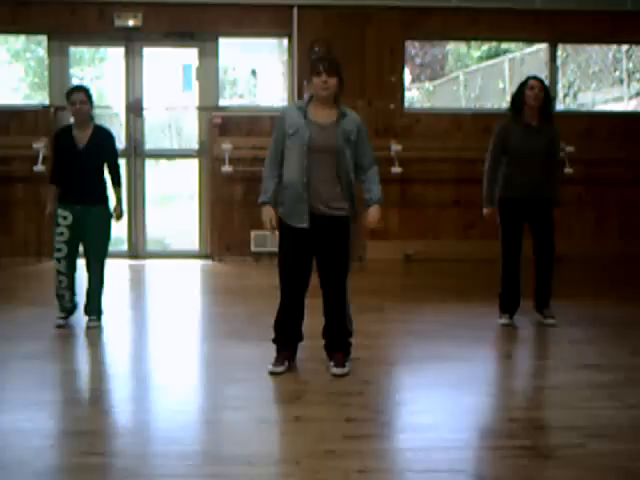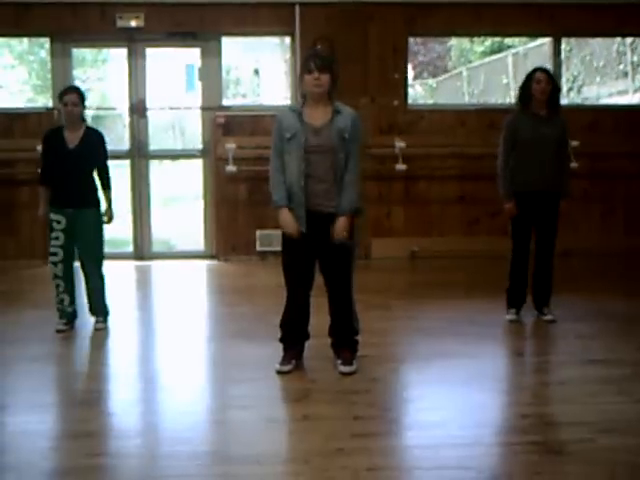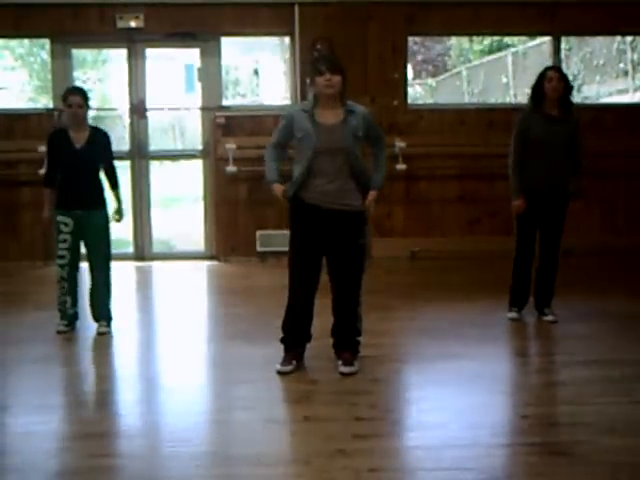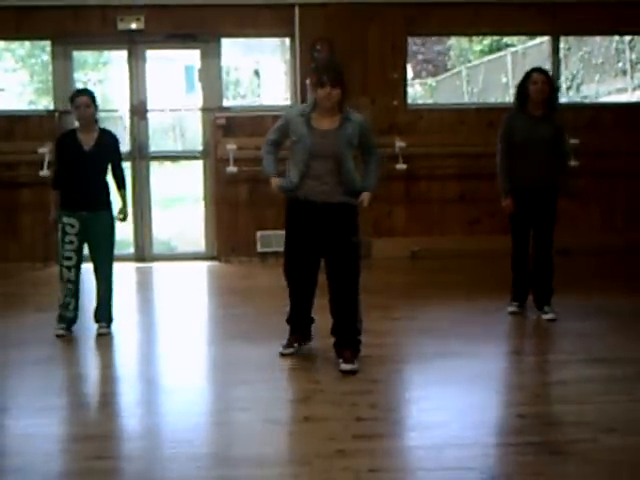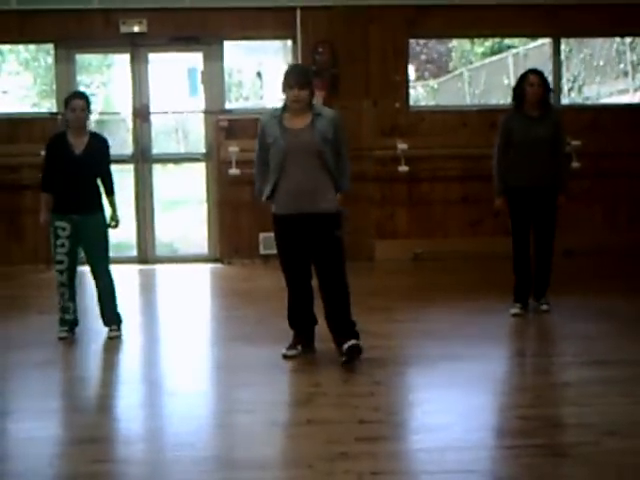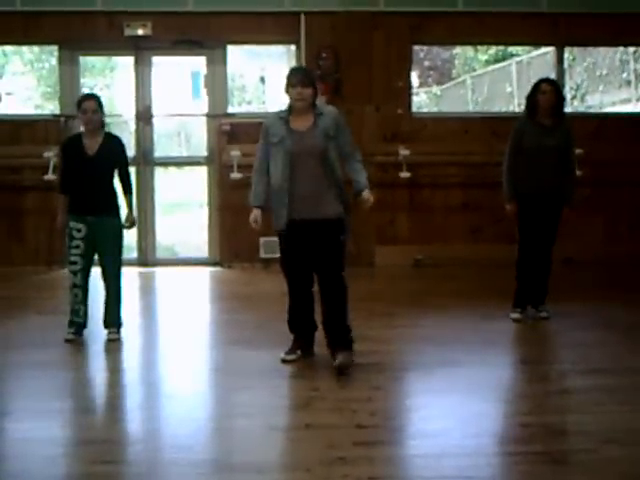
dt=0.5s
person 1, frame 1
left shoulder: (352, 122)
right shoulder: (289, 117)
left elbow: (366, 166)
right elbow: (273, 162)
left wrist: (373, 202)
right wrist: (266, 202)
left hip: (336, 215)
right hip: (295, 214)
left knee: (335, 287)
right knee: (291, 285)
left ankle: (338, 350)
right ankle: (285, 349)
person 1, frame 2
left shoulder: (348, 119)
right shoulder: (286, 119)
left elbow: (352, 169)
right elbow: (277, 166)
left wrist: (345, 213)
right wrist: (282, 208)
left hip: (334, 214)
right hip: (299, 214)
left knee: (339, 285)
right knee: (296, 285)
left ankle: (345, 348)
right ankle: (292, 348)
person 1, frame 3
left shoulder: (360, 116)
right shoulder: (297, 117)
left elbow: (379, 147)
right elbow: (275, 147)
left wrist: (375, 185)
right wrist: (273, 179)
left hip: (349, 210)
right hip: (307, 208)
left knee: (347, 283)
right knee: (300, 281)
left ankle: (346, 348)
right ankle: (293, 349)
person 1, frame 4
left shoulder: (356, 123)
right shoulder: (294, 118)
left elbow: (371, 155)
right elbow: (271, 144)
left wrist: (367, 187)
right wrist: (272, 174)
left hip: (340, 208)
right hip: (301, 206)
left knee: (344, 280)
right knee: (298, 274)
left ankle: (347, 347)
right ankle: (299, 331)
person 1, frame 5
left shoulder: (329, 120)
right shoulder: (269, 123)
left elbow: (341, 159)
right elbow: (261, 164)
left wrist: (341, 191)
right wrist: (262, 193)
left hip: (324, 209)
right hip: (286, 212)
left knee: (332, 274)
right knee: (295, 278)
left ankle: (346, 336)
right ankle: (302, 335)
person 1, frame 6
left shoulder: (331, 118)
right shoulder: (272, 125)
left elbow: (350, 157)
right elbow: (262, 169)
left wrist: (362, 187)
right wrist: (257, 205)
left hip: (328, 214)
right hip: (291, 217)
left knee: (331, 279)
right knee: (297, 282)
left ankle: (340, 345)
right ankle: (302, 339)
person 2, frame 1
left shoulder: (550, 130)
right shoulder: (507, 127)
left elbow: (555, 167)
right elbow: (492, 164)
left wrist: (553, 199)
right wrist: (489, 200)
left hip: (541, 200)
right hip: (511, 199)
left knee: (546, 252)
right knee: (511, 256)
left ankle: (543, 304)
right ankle: (507, 308)
person 2, frame 2
left shoulder: (558, 121)
right shoulder: (516, 120)
left elbow: (564, 159)
right elbow: (504, 159)
left wrist: (563, 192)
right wrist: (507, 196)
left hip: (549, 195)
right hip: (522, 194)
left knee: (546, 250)
right knee: (520, 250)
left ankle: (543, 304)
right ankle: (514, 304)
person 2, frame 3
left shoulder: (570, 121)
right shoulder: (528, 118)
left elbow: (575, 158)
right elbow: (515, 157)
left wrist: (573, 188)
right wrist: (517, 193)
left hip: (557, 194)
right hip: (530, 192)
left knee: (550, 250)
right knee: (524, 249)
left ankle: (544, 303)
right ankle: (516, 303)
person 2, frame 4
left shoulder: (554, 120)
right shoulder: (513, 119)
left elbow: (562, 156)
right elbow: (503, 157)
left wrist: (560, 188)
right wrist: (506, 192)
left hip: (546, 192)
right hip: (519, 191)
left knee: (544, 247)
right knee: (520, 246)
left ankle: (544, 301)
right ankle: (518, 298)
person 2, frame 5
left shoulder: (552, 119)
right shoulder: (511, 119)
left elbow: (561, 155)
right elbow: (500, 156)
left wrist: (561, 188)
right wrist: (499, 191)
left hip: (546, 190)
right hip: (518, 190)
left knee: (545, 243)
right knee: (521, 244)
left ankle: (540, 293)
right ankle: (520, 298)
person 2, frame 6
left shoulder: (564, 129)
right shoulder: (523, 126)
left elbow: (569, 166)
right elbow: (510, 163)
left wrist: (567, 198)
right wrist: (510, 197)
left hip: (552, 198)
right hip: (527, 197)
left knee: (545, 250)
right knee: (526, 248)
left ankle: (538, 300)
right ankle: (519, 303)
person 3, frame 1
left shoulder: (104, 135)
right shoulder: (61, 136)
left elbow: (114, 170)
right elbow: (56, 172)
left wrist: (119, 202)
right wrist: (51, 202)
left hip: (96, 205)
right hip: (67, 205)
left knee: (95, 260)
right knee: (63, 257)
left ankle: (93, 312)
right ankle: (66, 308)
person 3, frame 2
left shoulder: (95, 137)
right shoulder: (51, 137)
left elbow: (103, 172)
right elbow: (46, 173)
left wrist: (109, 205)
right wrist: (43, 204)
left hip: (88, 207)
right hip: (59, 208)
left knee: (91, 262)
right knee: (60, 263)
left ankle: (100, 313)
right ankle: (66, 315)
person 3, frame 3
left shoulder: (100, 136)
right shoulder: (56, 138)
left elbow: (109, 170)
right elbow: (51, 174)
left wrist: (119, 203)
right wrist: (48, 206)
left hip: (95, 208)
right hip: (66, 209)
left knee: (100, 264)
right knee: (65, 264)
left ankle: (103, 317)
right ankle: (67, 316)
person 3, frame 4
left shoulder: (108, 138)
right shoulder: (64, 140)
left elbow: (117, 172)
right elbow: (59, 176)
left wrist: (124, 203)
right wrist: (55, 208)
left hip: (100, 210)
right hip: (70, 211)
left knee: (103, 266)
right knee: (68, 267)
left ankle: (103, 319)
right ankle: (65, 319)
person 3, frame 5
left shoulder: (99, 142)
right shoulder: (55, 143)
left elbow: (106, 177)
right elbow: (47, 179)
left wrist: (114, 210)
right wrist: (44, 210)
left hip: (93, 212)
right hip: (63, 214)
left knee: (100, 267)
right knee: (63, 270)
left ankle: (113, 321)
right ankle: (67, 322)
person 3, frame 6
left shoulder: (114, 143)
right shoulder: (70, 145)
left elbow: (124, 177)
right elbow: (65, 181)
left wrist: (130, 211)
right wrist: (62, 212)
left hip: (108, 215)
right hip: (78, 215)
left knee: (111, 271)
right knee: (77, 271)
left ankle: (113, 324)
right ankle: (76, 324)
